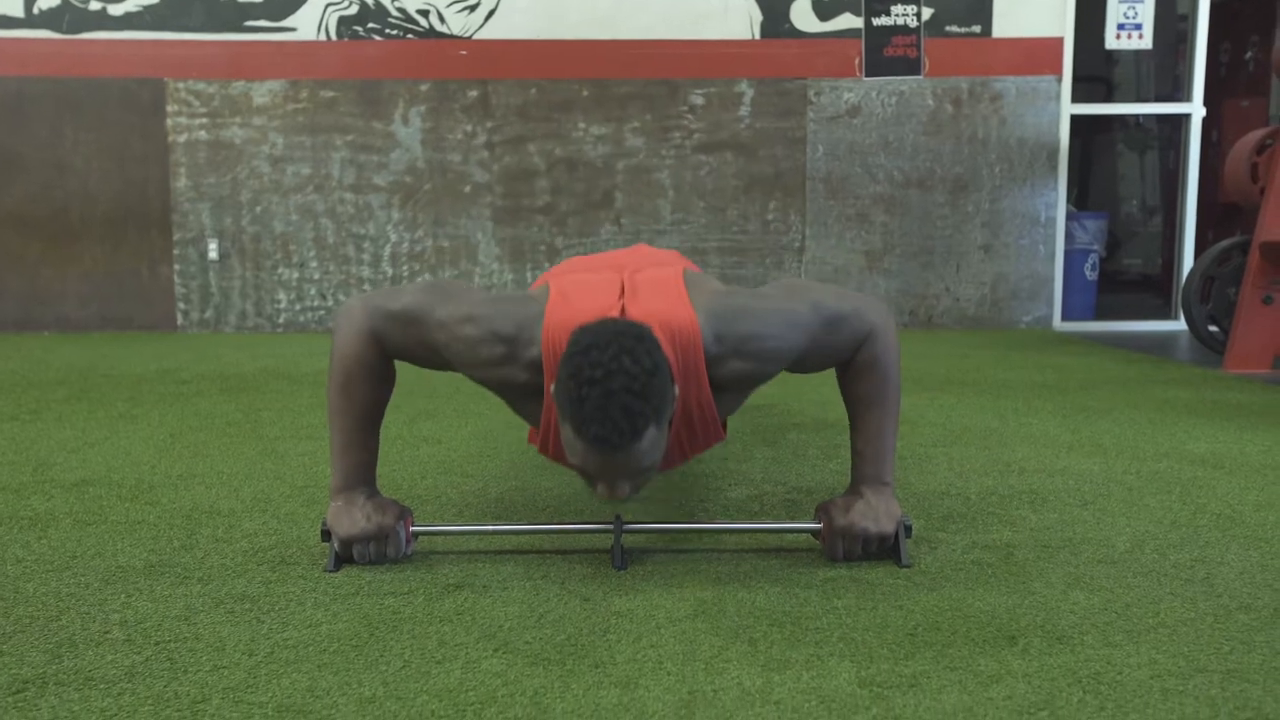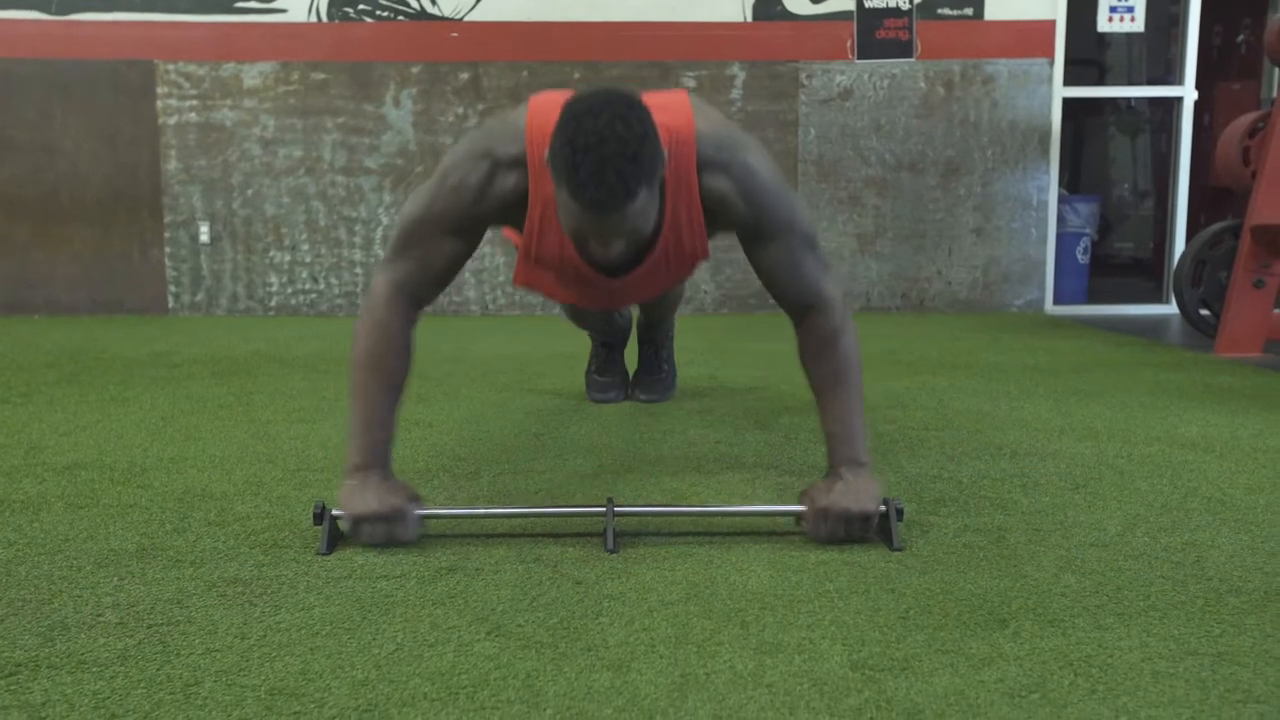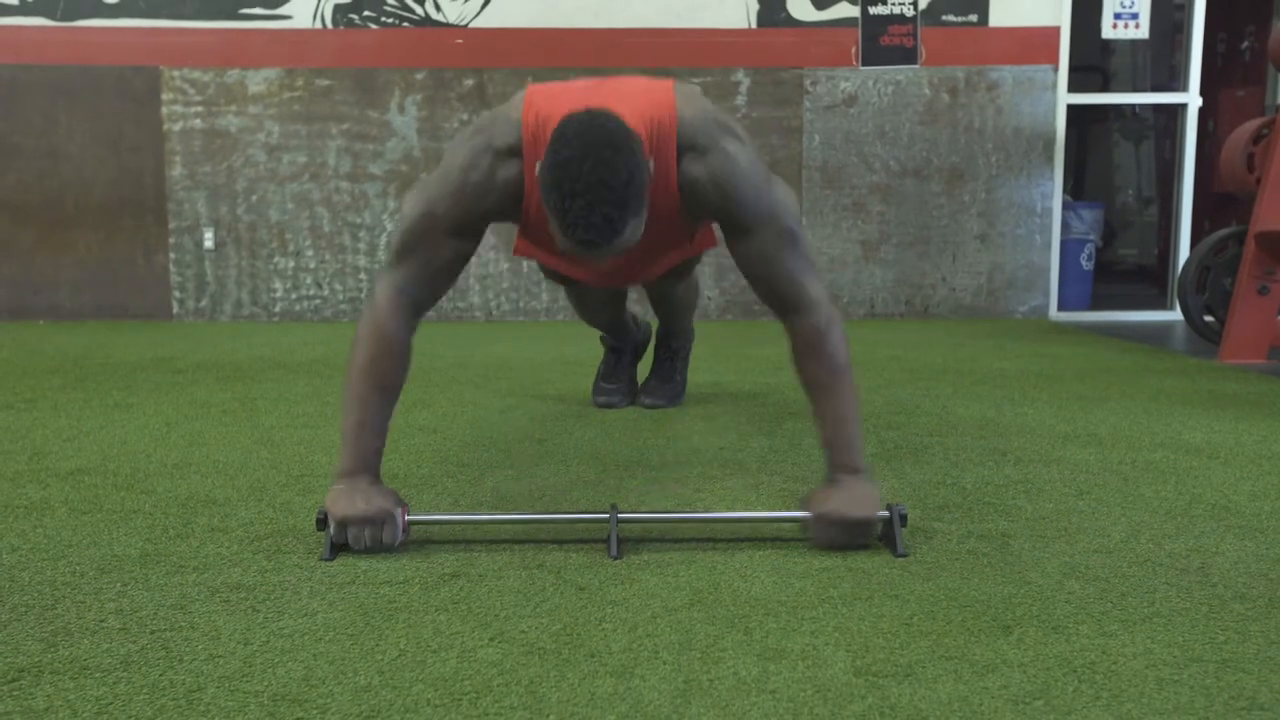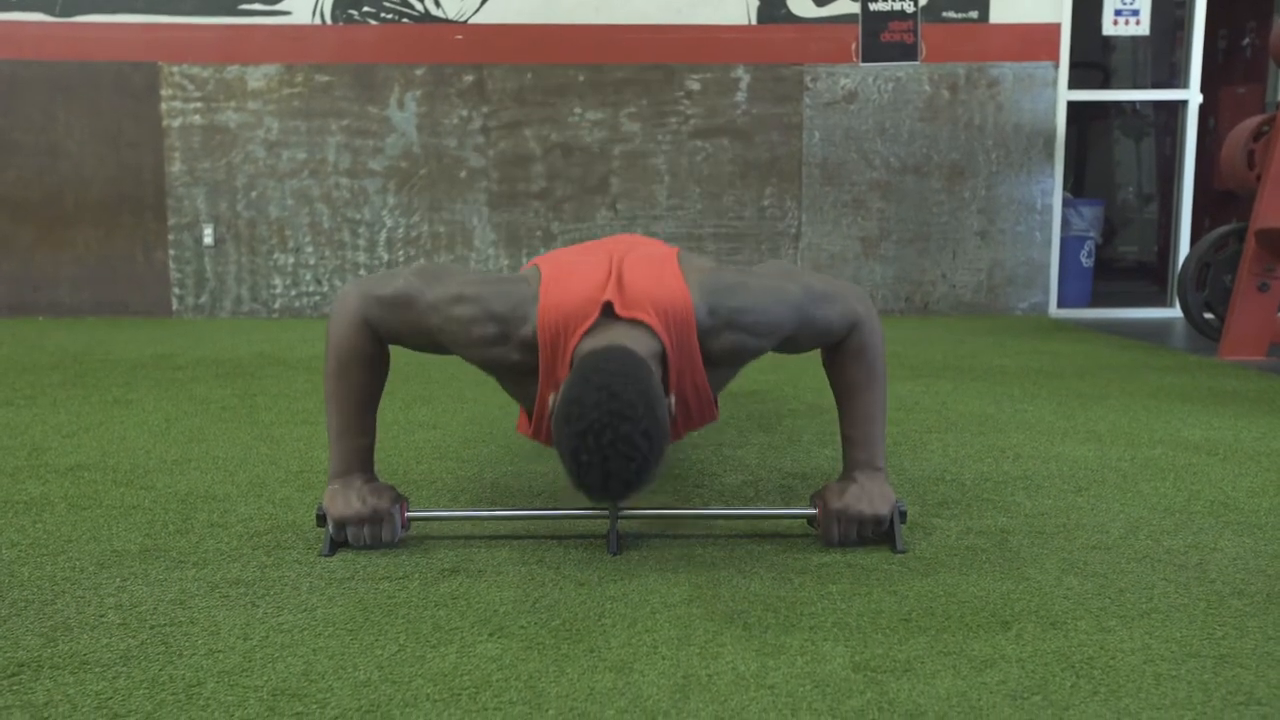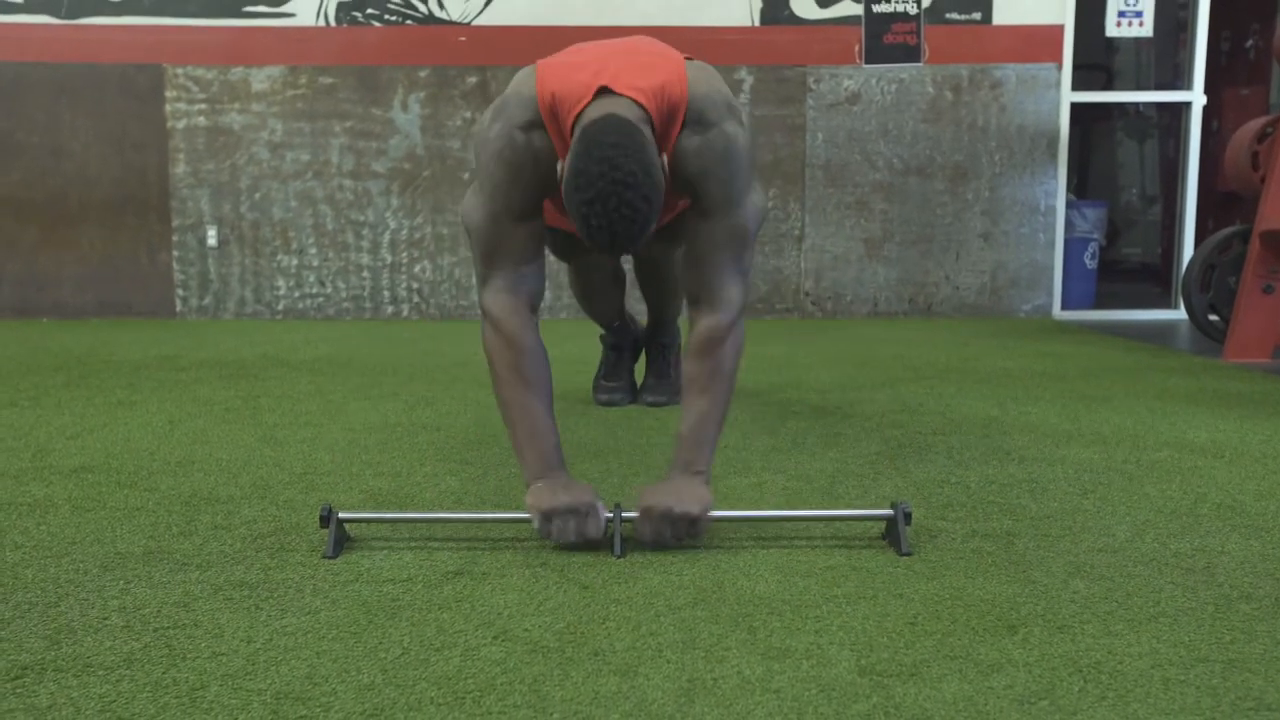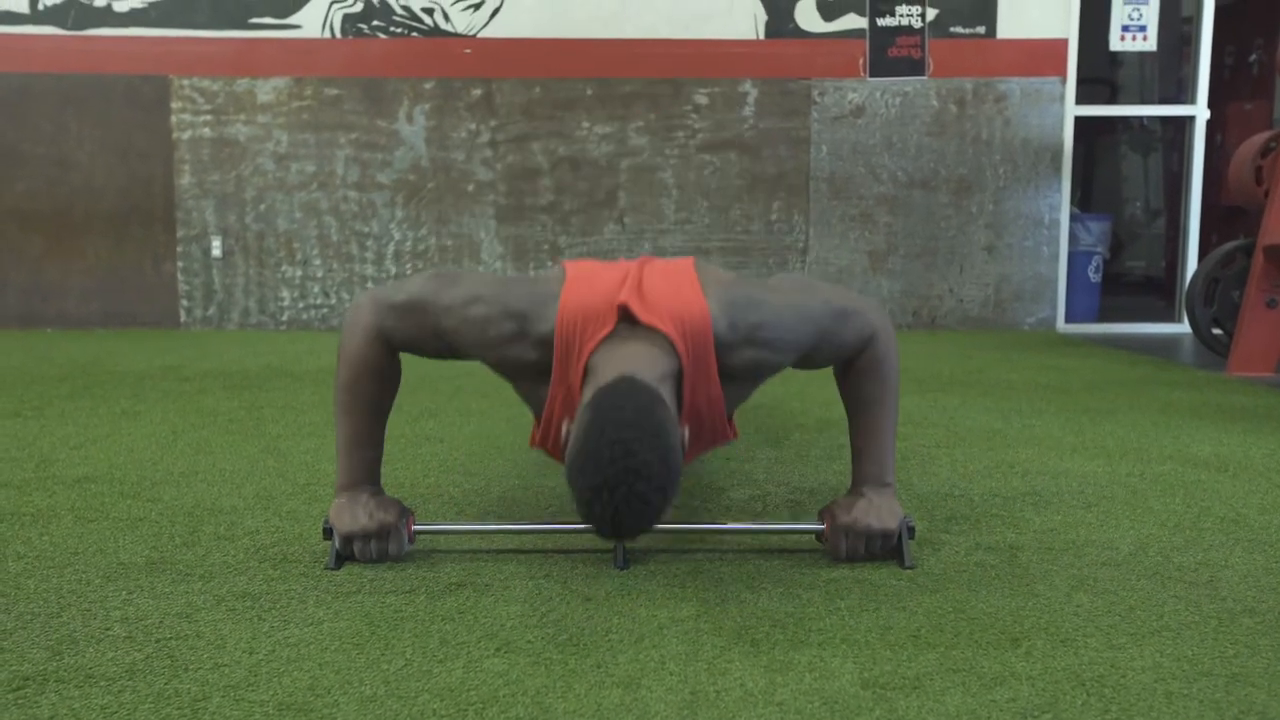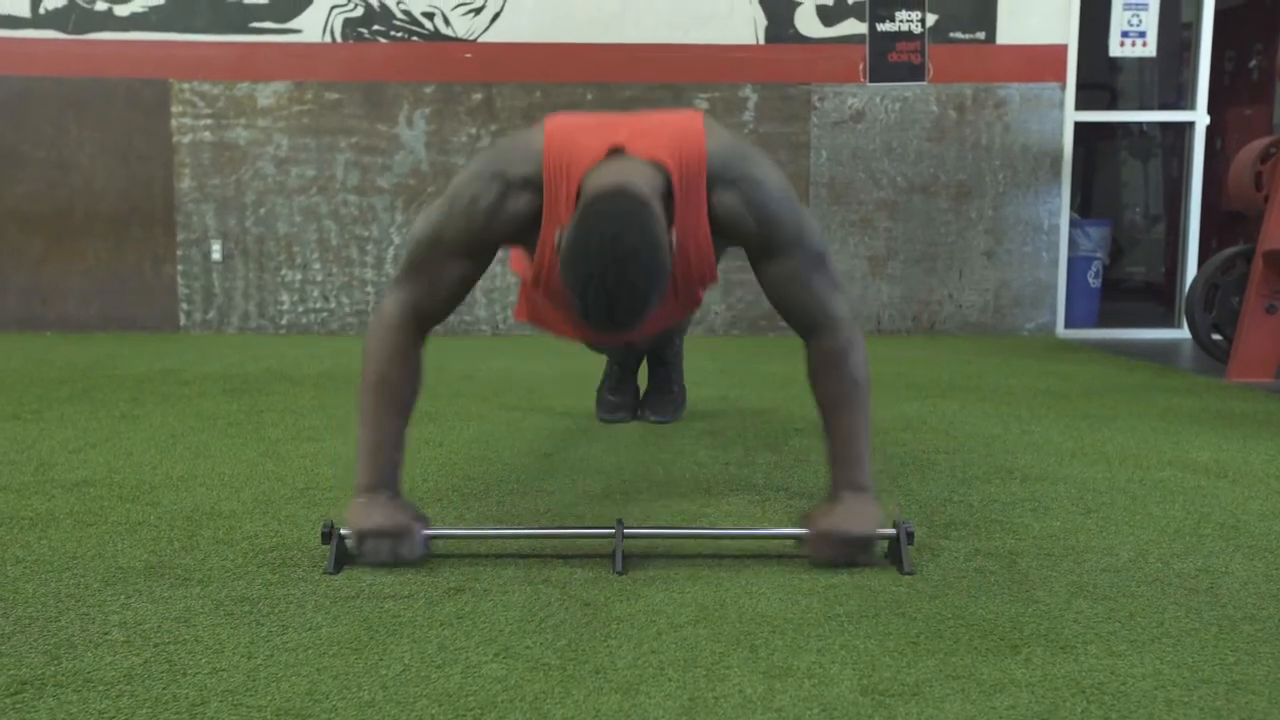
dt=0.7s
person 1, frame 1
left shoulder: (723, 346)
right shoulder: (516, 352)
left elbow: (871, 324)
right elbow: (360, 318)
left wrist: (874, 486)
right wrist: (351, 491)
person 1, frame 2
left shoulder: (725, 169)
right shoulder: (497, 169)
left elbow: (817, 306)
right elbow: (392, 297)
left wrist: (851, 466)
right wrist: (366, 468)
left ankle: (658, 343)
right ankle: (606, 340)
person 1, frame 3
left shoulder: (710, 159)
right shoulder: (494, 162)
left elbow: (805, 304)
right elbow: (395, 302)
left wrist: (849, 469)
right wrist: (355, 472)
left ankle: (673, 344)
right ankle: (619, 344)
person 1, frame 4
left shoulder: (717, 320)
right shoulder: (513, 330)
left elbow: (856, 315)
right elbow: (353, 308)
left wrist: (866, 472)
right wrist: (348, 475)
left hip: (669, 303)
right hip: (563, 288)
person 1, frame 5
left shoulder: (709, 131)
right shoulder: (516, 133)
left elbow: (720, 304)
right elbow: (504, 301)
left wrist: (690, 473)
right wrist: (545, 476)
left hip: (673, 137)
left ankle: (664, 338)
right ankle: (618, 337)
person 1, frame 6
left shoulder: (735, 335)
right shoulder: (525, 327)
left elbow: (871, 331)
right elbow: (367, 319)
left wrist: (875, 487)
right wrist: (355, 489)
right hip: (572, 337)
person 1, frame 7
left shoulder: (738, 187)
right shoulder: (507, 189)
left elbow: (828, 324)
right elbow: (401, 317)
left wrist: (854, 487)
right wrist: (374, 487)
left ankle: (664, 357)
right ankle: (622, 360)
